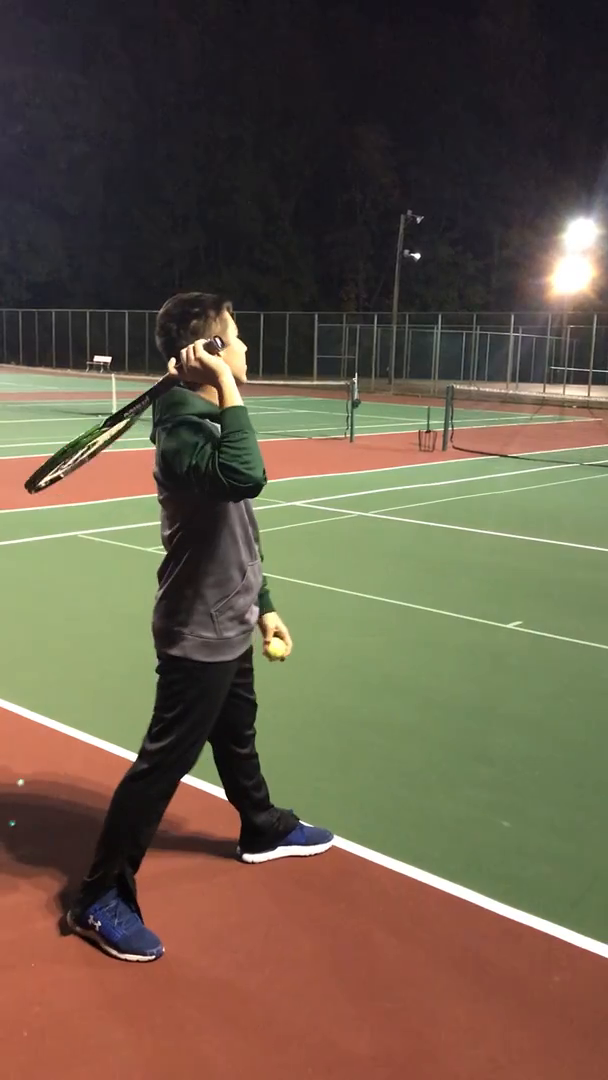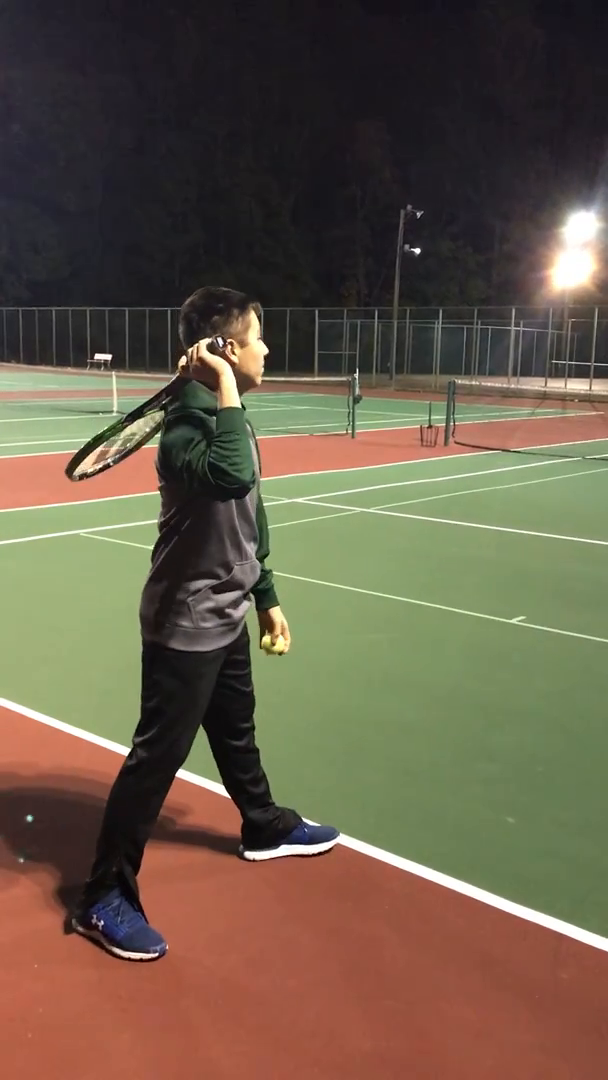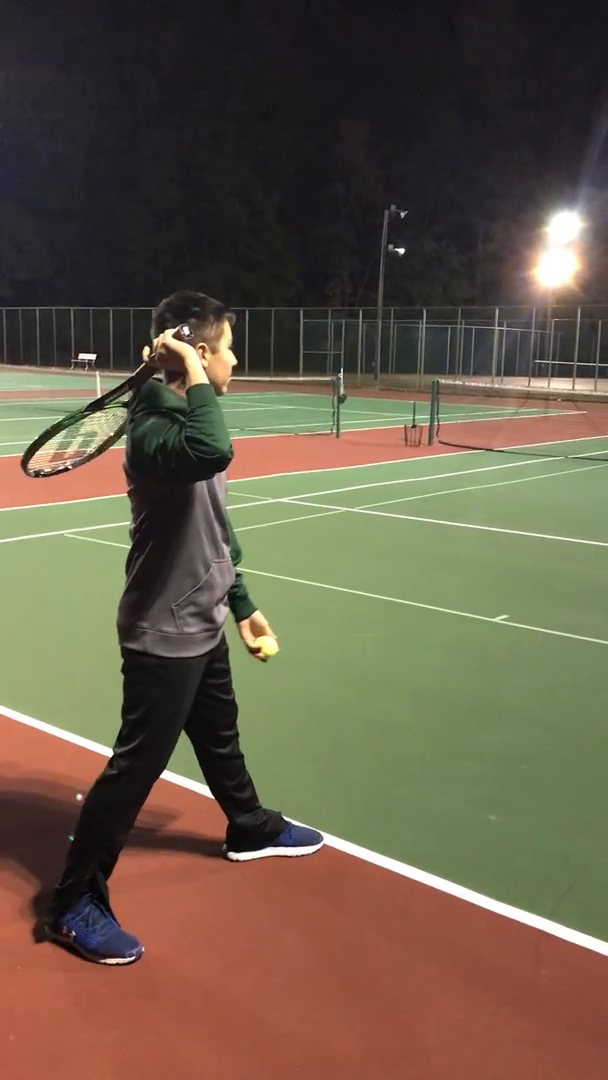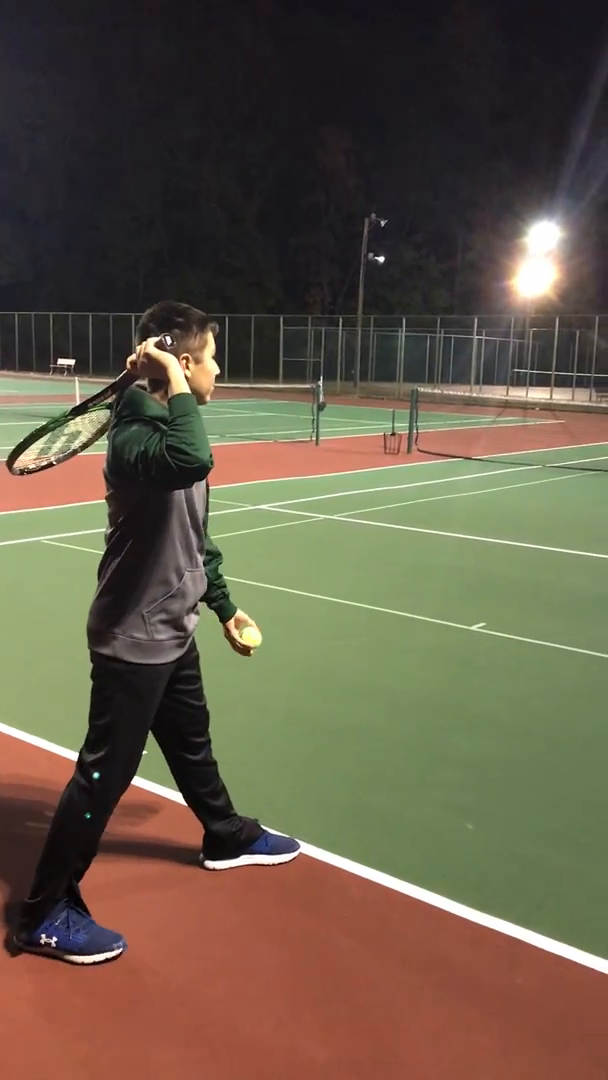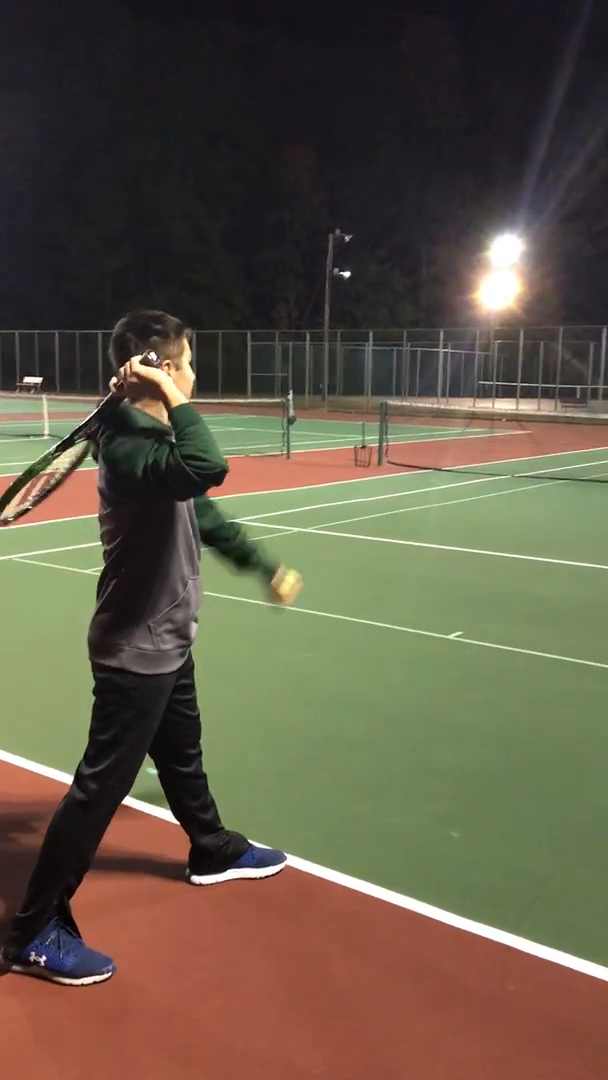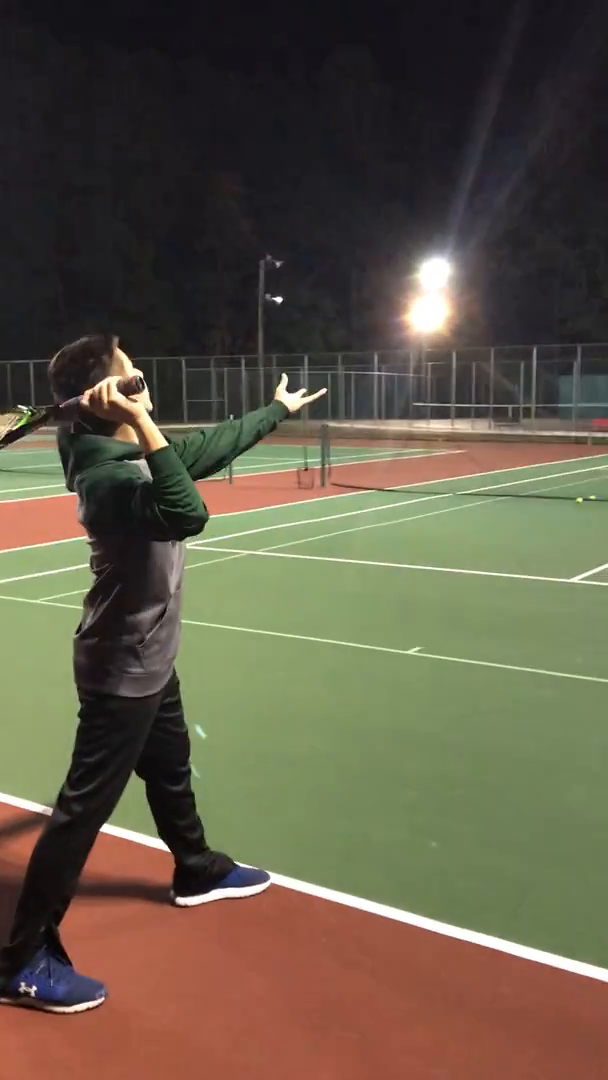
dt=0.5s
person 1, frame 1
left shoulder: (210, 422)
right shoulder: (185, 433)
right elbow: (247, 478)
left wrist: (262, 605)
right wrist: (228, 389)
left hip: (228, 624)
right hip: (198, 631)
left knee: (237, 737)
right knee: (165, 761)
left ankle: (264, 830)
right ankle: (101, 899)
person 1, frame 2
left shoulder: (229, 418)
right shoulder: (186, 428)
right elbow: (232, 479)
left wrist: (266, 597)
right wrist: (226, 392)
left hip: (227, 616)
right hip: (183, 625)
left knee: (236, 729)
right knee: (157, 756)
left ankle: (265, 828)
right ankle: (106, 897)
person 1, frame 3
left shoulder: (186, 420)
right shoulder: (154, 428)
right elbow: (215, 452)
left wrist: (242, 604)
right wrist: (192, 374)
left hip: (201, 623)
right hip: (163, 632)
left knee: (220, 734)
right knee: (136, 764)
left ankle: (251, 828)
right ankle: (75, 903)
person 1, frame 4
left shoulder: (172, 430)
right shoulder: (134, 435)
right elbow: (193, 461)
left wrist: (224, 607)
right wrist: (173, 385)
left hip: (173, 631)
right hip: (132, 639)
left knee: (192, 741)
right knee: (104, 773)
left ankle: (228, 837)
right ankle: (46, 913)
person 1, frame 5
left shoulder: (158, 439)
right shoulder: (129, 449)
left elbow: (204, 519)
right elbow: (209, 468)
left wrist: (263, 566)
right wrist: (171, 396)
left hip: (166, 640)
right hip: (134, 649)
left knee: (182, 753)
right knee: (101, 786)
left ankle: (213, 851)
person 1, frame 6
left shoulder: (131, 454)
right shoulder: (108, 480)
left elbow: (210, 448)
right elbow: (187, 516)
left wrist: (275, 411)
right wrist: (143, 423)
left hip: (148, 657)
right hip: (120, 669)
left knee: (170, 762)
right knee: (86, 805)
left ankle: (197, 870)
